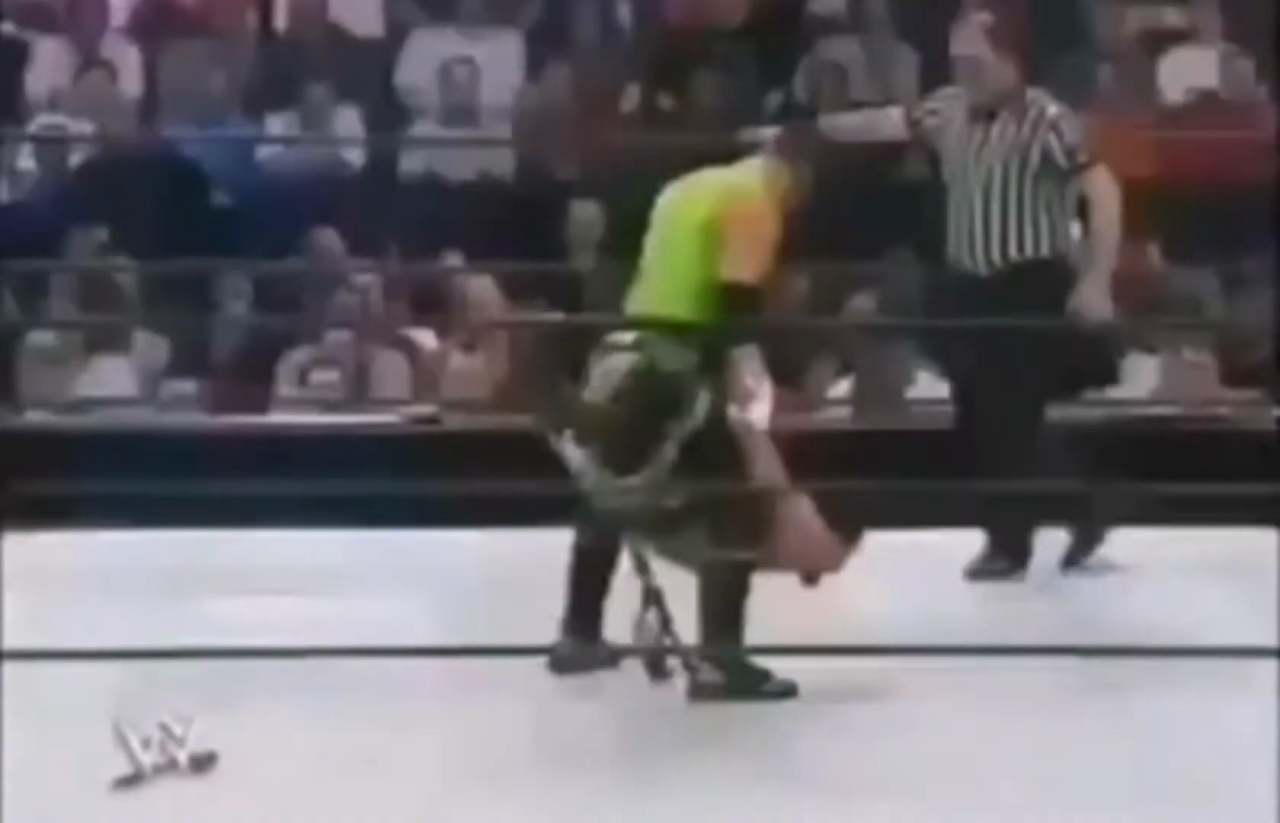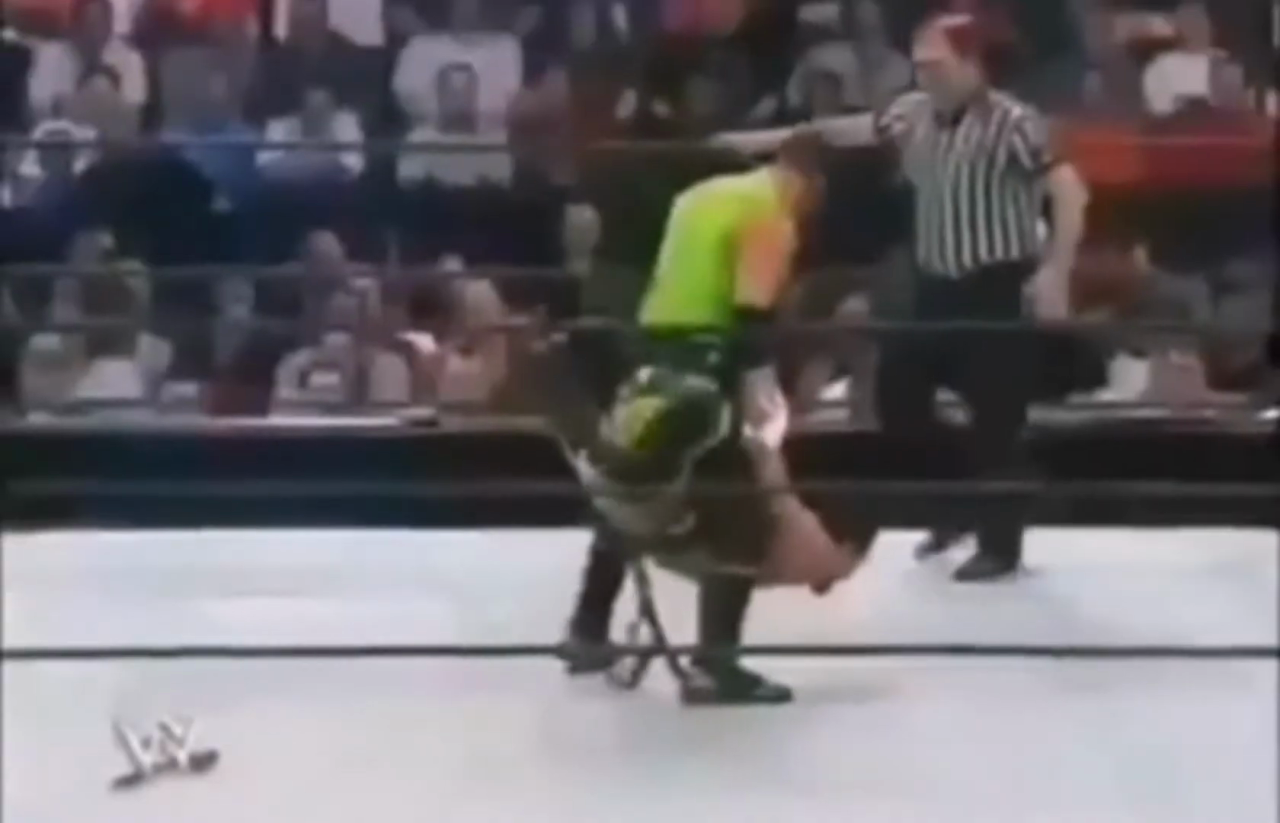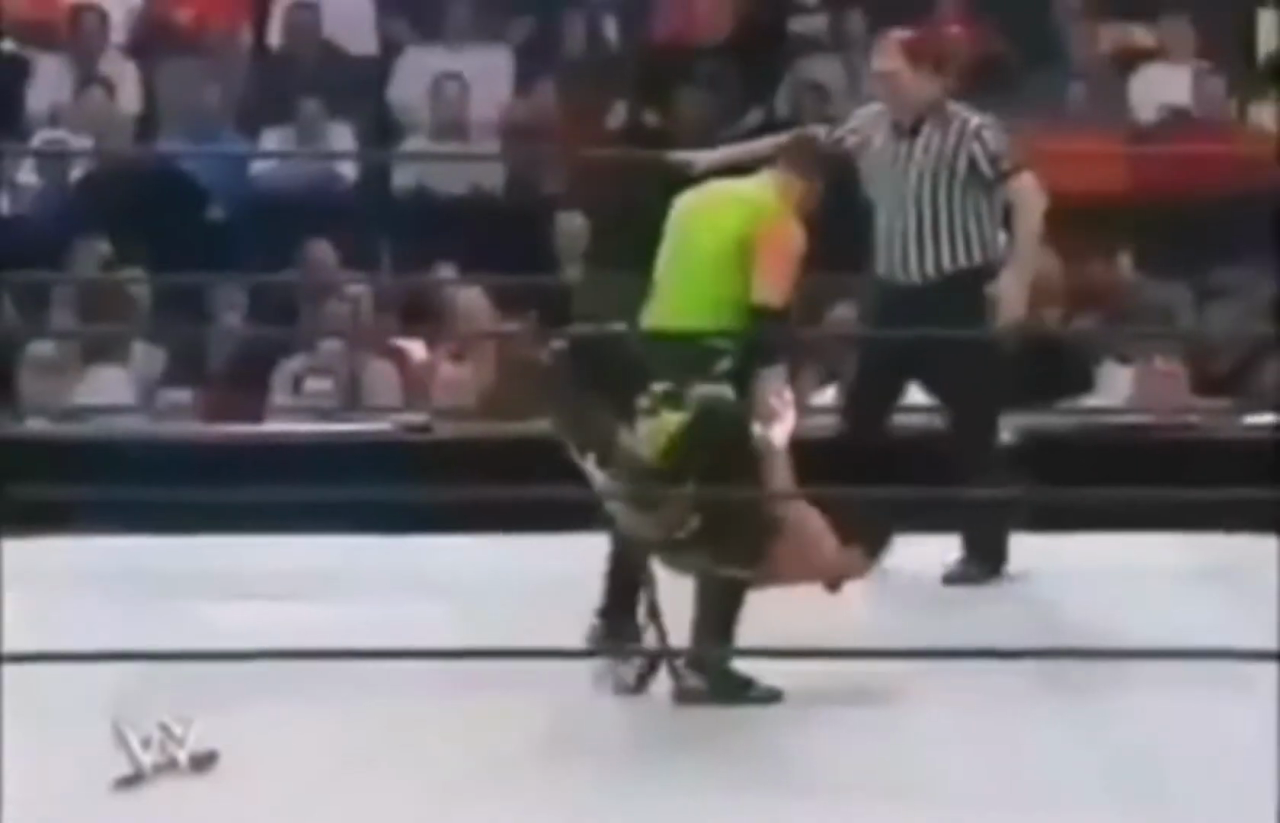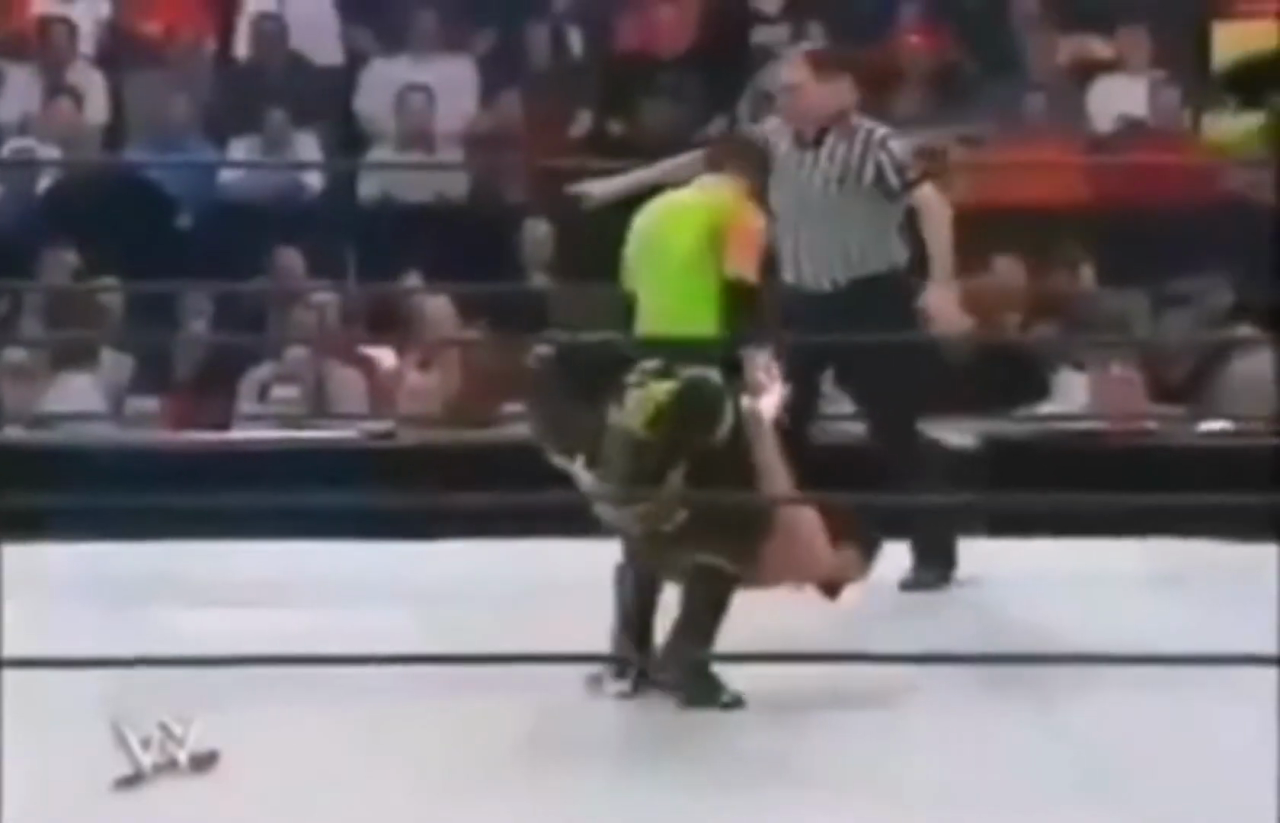
dt=0.2s
person 1, frame 1
left shoulder: (690, 186)
right shoulder: (755, 205)
right elbow: (738, 301)
right wrist: (748, 382)
left hip: (638, 343)
right hip: (687, 353)
left knee: (612, 490)
right knee: (737, 503)
right ankle: (719, 660)
person 1, frame 2
left shoulder: (699, 195)
right shoulder: (772, 220)
right elbow: (754, 318)
right wrist: (762, 398)
left hip: (651, 351)
right hip: (703, 364)
left knee: (628, 499)
right knee: (739, 516)
left ankle: (588, 630)
right ankle: (713, 665)
person 1, frame 3
left shoulder: (694, 197)
right shoulder: (778, 220)
right elbow: (767, 319)
right wrist: (773, 400)
left hip: (655, 354)
right hip: (710, 366)
left knee: (645, 502)
right knee: (737, 517)
left ankle: (617, 621)
right ankle: (703, 665)
person 1, frame 4
left shoulder: (651, 215)
right shoulder: (739, 214)
right elbow: (741, 296)
right wrist: (759, 372)
left hip: (649, 363)
right hip: (704, 368)
left knee: (645, 514)
right knee: (739, 520)
left ankle: (632, 653)
right ankle: (685, 659)
person 2, frame 1
left shoulder: (1047, 122)
right shoulder: (950, 109)
left elbow: (1104, 193)
right elbow: (886, 123)
left wrist: (1095, 281)
left hip: (1028, 287)
right hip: (965, 283)
left knee: (1012, 419)
right knee: (977, 417)
left ankle: (1010, 544)
right ankle: (1078, 515)
person 2, frame 2
left shoulder: (1012, 123)
right shoulder: (915, 113)
left elbow: (1070, 190)
right elbow: (852, 130)
left wrist: (1055, 274)
right wrist: (770, 140)
left hip: (998, 288)
right hip: (936, 286)
left knee: (996, 422)
right knee: (896, 401)
left ankle: (999, 544)
right ankle: (949, 515)
person 2, frame 3
left shoulder: (971, 133)
right shoulder: (870, 125)
left elbow: (1028, 196)
left wrist: (1016, 275)
right wrist: (722, 155)
left hip: (961, 295)
right hip: (895, 295)
left knee: (971, 428)
right knee: (859, 416)
left ankle: (986, 549)
person 2, frame 4
left shoulder: (875, 144)
right shoulder: (775, 137)
left elbow: (933, 205)
right elbow: (697, 161)
left wrist: (943, 286)
right wrist: (621, 185)
left hip: (876, 297)
right hip: (807, 304)
left knee: (894, 430)
right knee: (781, 427)
left ankle: (935, 551)
